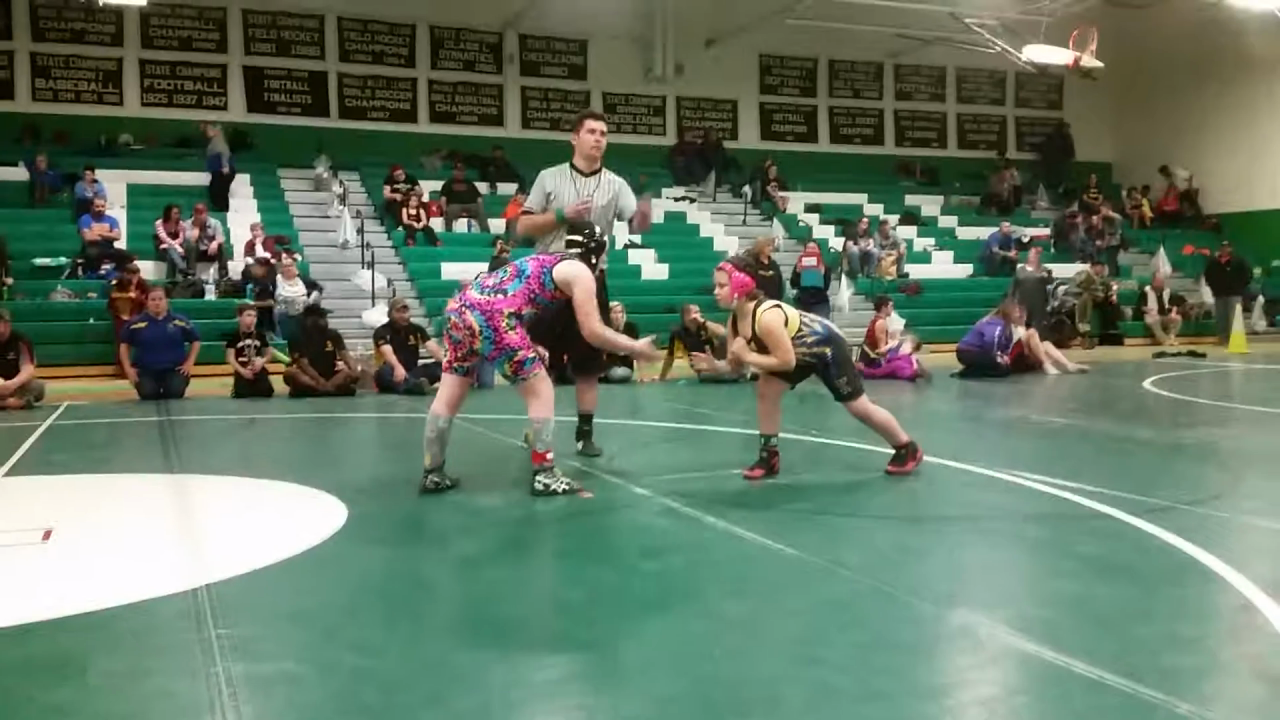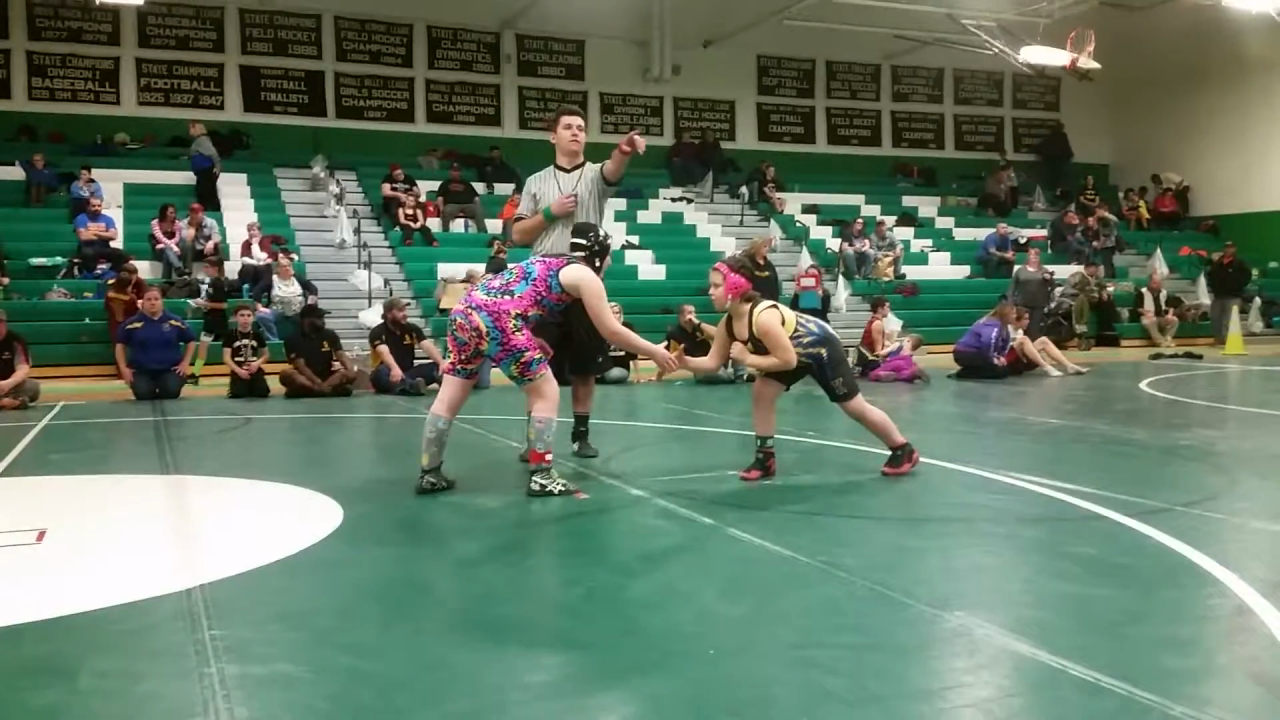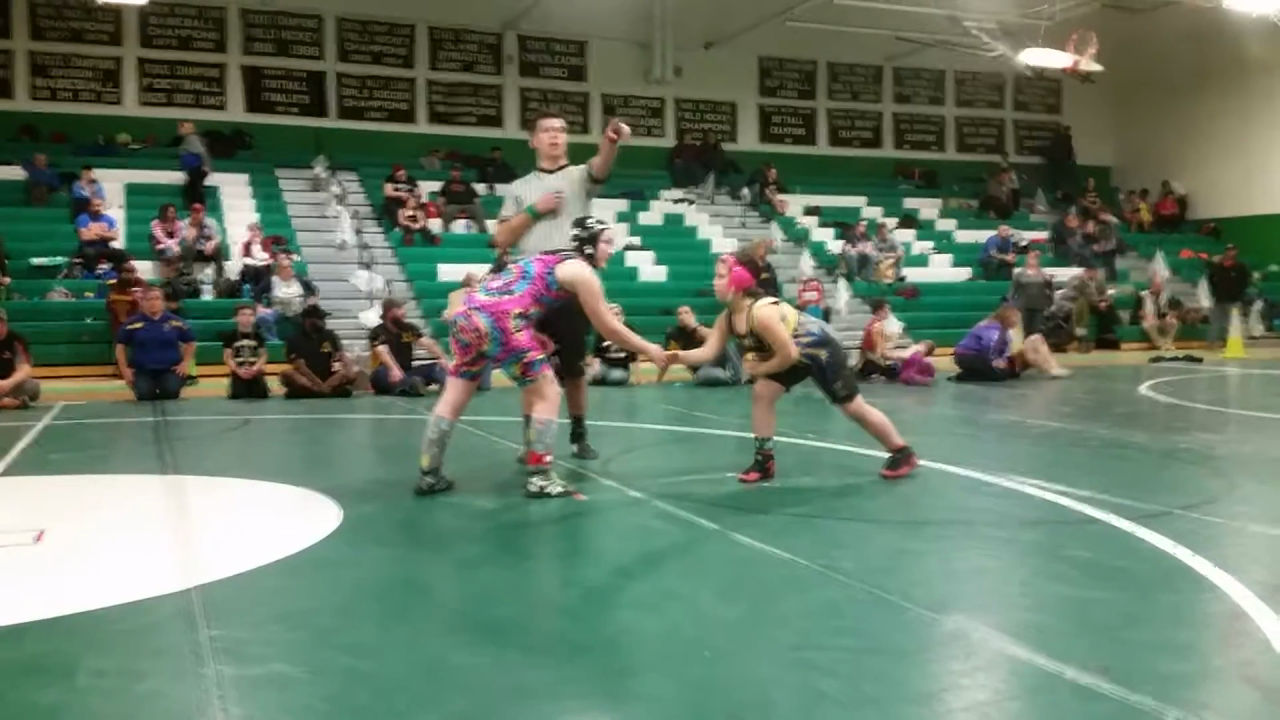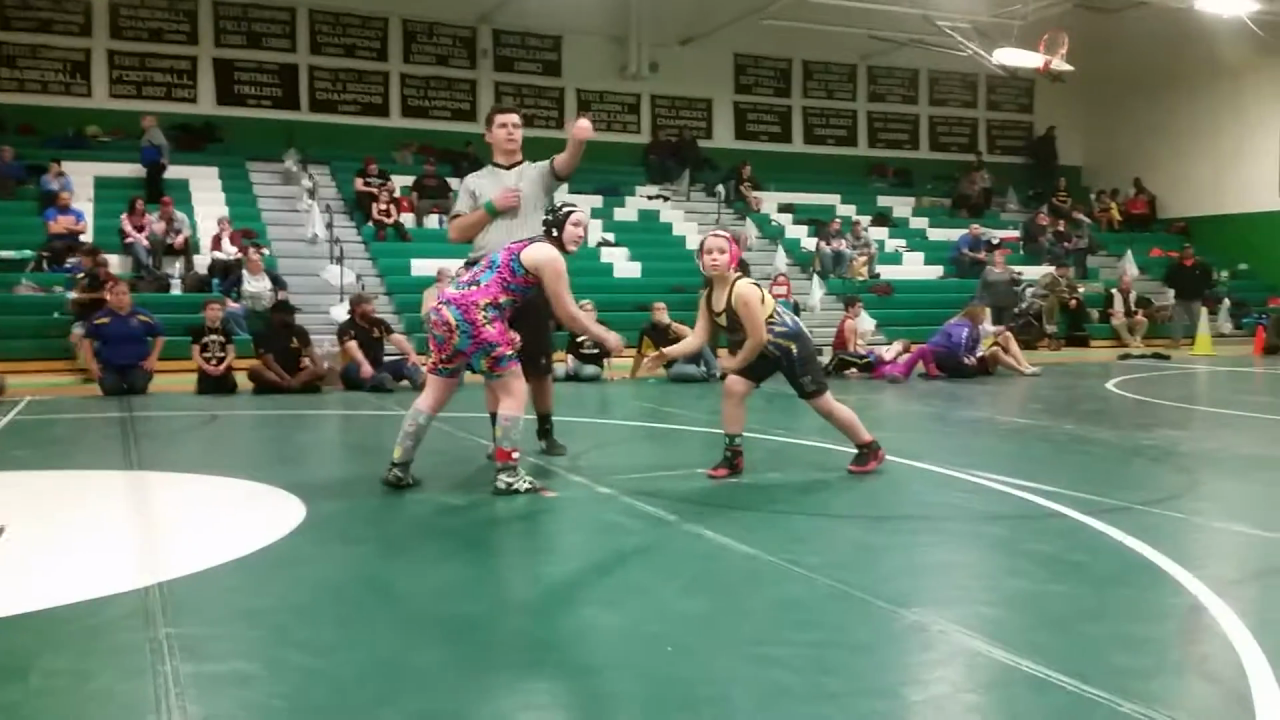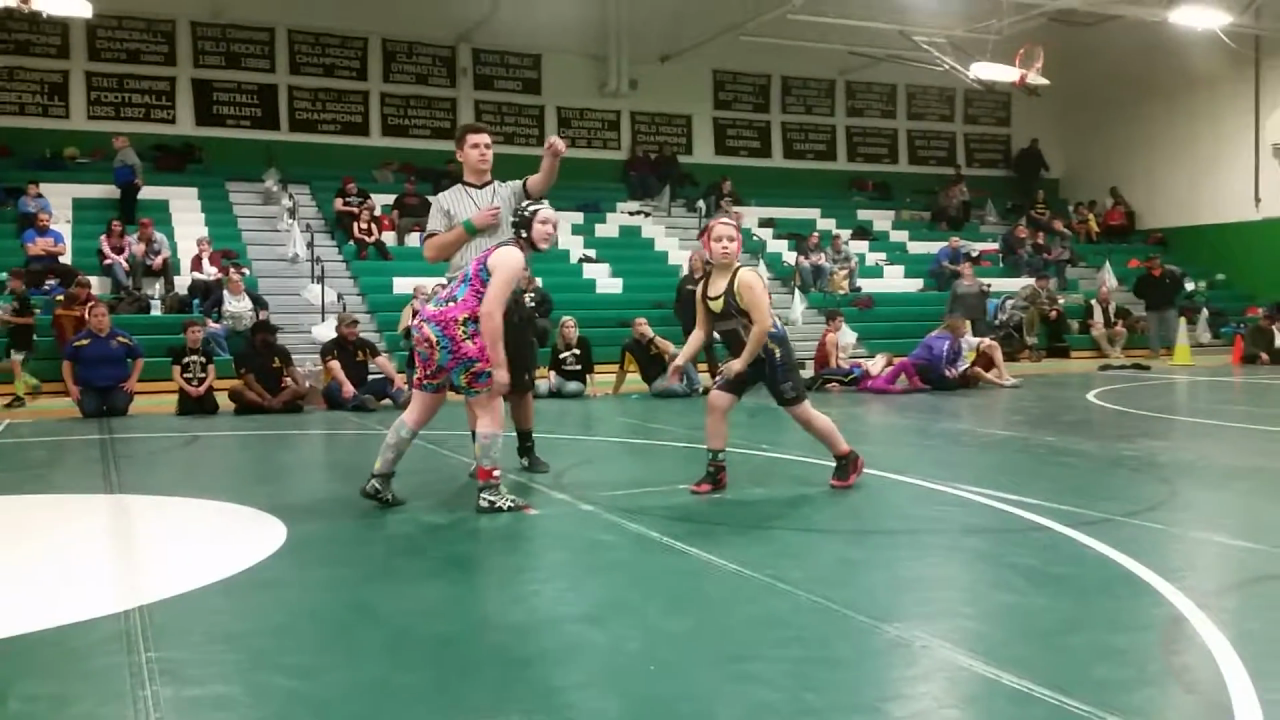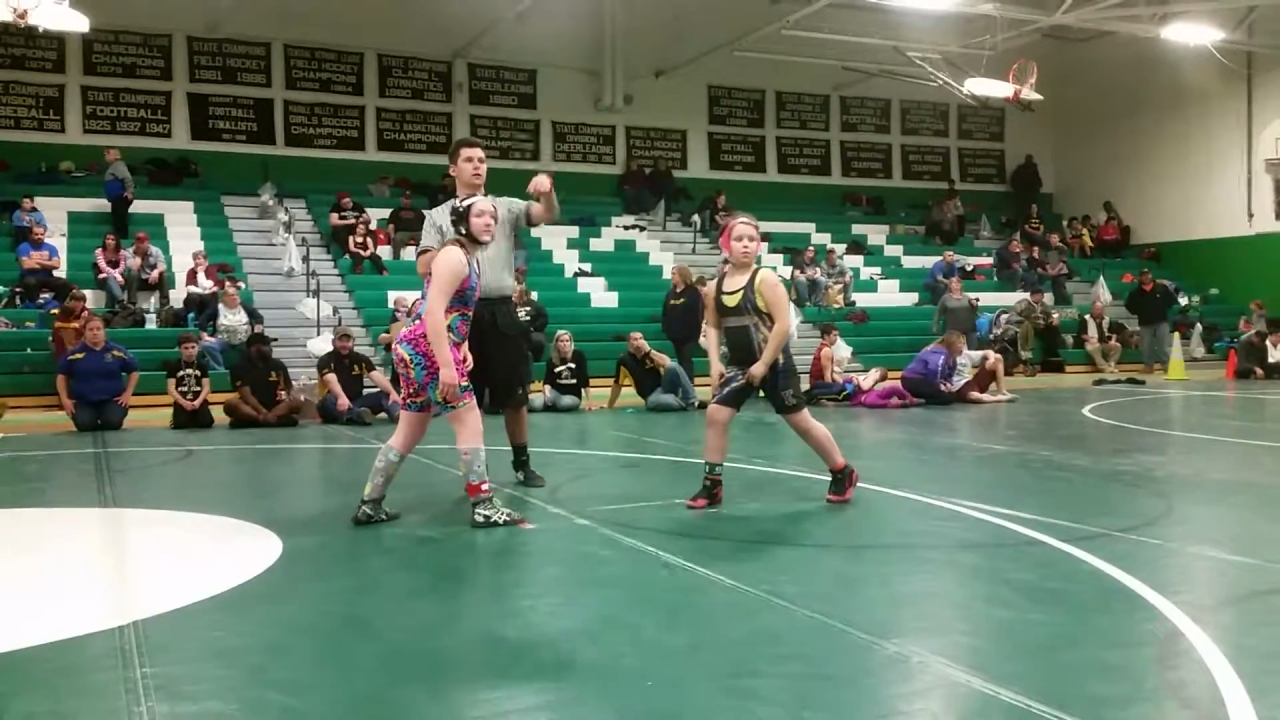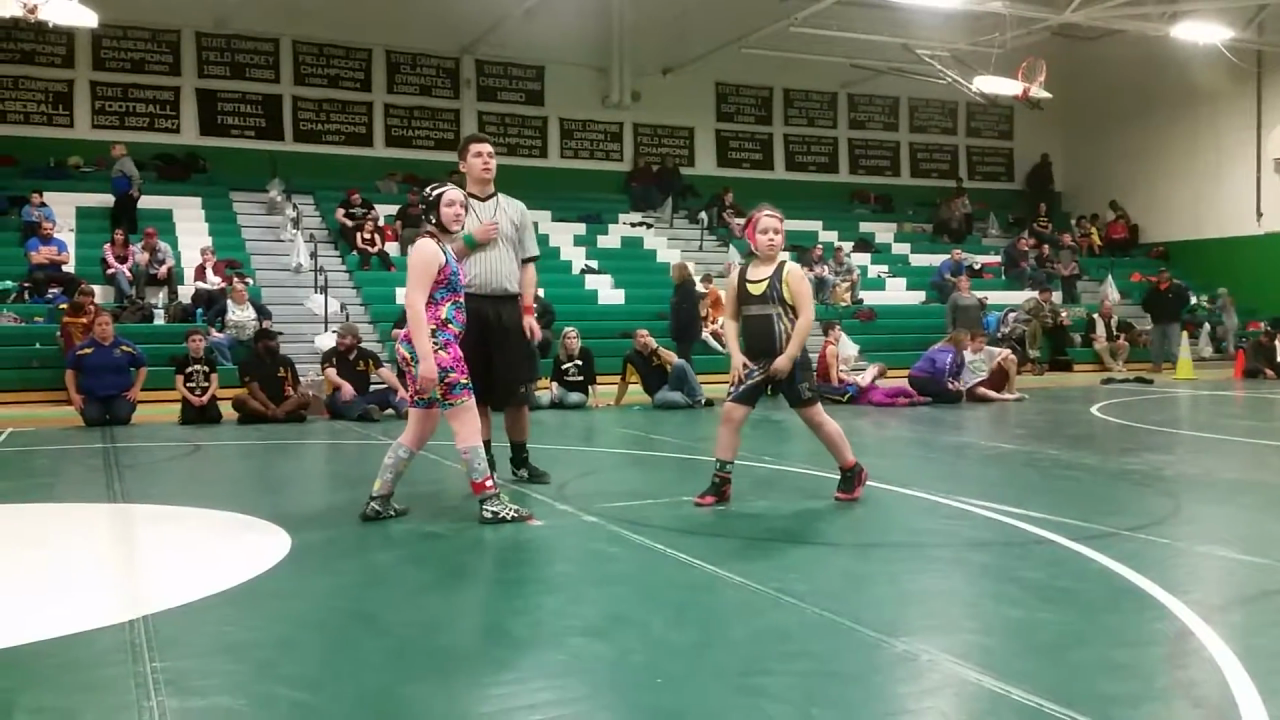
dt=0.4s
person 1, frame 1
left shoulder: (614, 184)
right shoulder: (549, 177)
left elbow: (636, 220)
right elbow: (523, 227)
right wrist: (561, 215)
left hip: (590, 280)
left knee: (589, 364)
left ankle: (585, 434)
person 1, frame 2
left shoulder: (596, 175)
right shoulder: (536, 182)
left elbow: (615, 169)
right elbow: (517, 235)
left wrist: (624, 150)
right wrist: (549, 212)
left knee: (584, 366)
left ankle: (580, 435)
person 1, frame 3
left shoulder: (579, 177)
right shoulder: (519, 187)
left elbow: (602, 165)
right elbow: (501, 238)
left wrist: (611, 140)
right wrist: (533, 211)
left knee: (573, 366)
left ankle: (579, 435)
right ankle: (532, 439)
person 1, frame 4
left shoulder: (538, 173)
right shoulder: (474, 182)
left elbow: (568, 161)
right elbow: (455, 233)
left wrist: (578, 136)
right wrist: (491, 207)
left knee: (538, 363)
left ankle: (546, 432)
person 1, frame 5
left shoulder: (511, 192)
right shoulder: (446, 200)
left elbow: (543, 182)
right elbow: (431, 252)
left wrist: (553, 157)
right wrist: (470, 226)
left knee: (520, 380)
left ankle: (527, 449)
person 1, frame 6
left shoulder: (507, 207)
right shoulder: (439, 215)
left elbow: (549, 217)
right elbow: (424, 267)
left wrist: (547, 193)
left hip: (501, 310)
left knee: (515, 394)
left ankle: (522, 463)
person 1, frame 7
left shoulder: (516, 208)
left elbow: (528, 265)
left wrist: (529, 311)
right wrist: (470, 240)
left hip: (507, 309)
right hip: (467, 309)
left knee: (517, 392)
right knee: (475, 394)
left ankle: (520, 461)
right ankle: (485, 464)
person 2, frame 1
left shoulder: (545, 261)
right shoulder: (579, 271)
right elbow: (593, 331)
left wrist: (529, 347)
right wrist: (636, 348)
left hip: (461, 309)
right hip: (492, 319)
left knee: (449, 396)
right knee: (541, 393)
left ankle: (433, 473)
right ankle: (544, 475)
person 2, frame 2
left shoulder: (549, 263)
right shoulder: (584, 275)
right elbow: (611, 331)
left wrist: (532, 341)
right wrist: (654, 352)
left hip: (466, 312)
right hip: (497, 321)
left knee: (449, 397)
right knee: (546, 394)
left ankle: (429, 474)
right ankle: (541, 477)
person 2, frame 3
left shoulder: (552, 260)
right shoulder: (582, 271)
right elbow: (607, 326)
left wrist: (536, 337)
right wrist: (648, 349)
left hip: (469, 313)
right hip: (499, 322)
left knee: (453, 398)
right knee: (547, 395)
left ankle: (428, 475)
right ankle: (540, 478)
person 2, frame 4
left shoulder: (529, 247)
right shoulder: (549, 254)
right elbow: (567, 313)
left wrist: (506, 334)
right wrist: (605, 336)
left hip: (445, 309)
right hip: (472, 316)
left knee: (434, 392)
right knee: (515, 391)
left ankle: (398, 467)
right ankle: (508, 474)
person 2, frame 5
left shoulder: (503, 251)
right shoulder: (513, 255)
right elbow: (490, 311)
left wrist: (490, 348)
right wrist: (500, 364)
left hip: (431, 326)
right hip: (451, 333)
left knee: (420, 410)
right knee: (492, 409)
left ankle: (379, 480)
right ankle: (490, 492)
person 2, frame 6
left shoulder: (468, 257)
right shoulder: (453, 256)
right elbow: (433, 312)
left wrist: (463, 349)
right wrist: (447, 363)
left hip: (416, 350)
right hip: (428, 351)
left knee: (408, 434)
right knee: (469, 424)
left ankle: (369, 504)
right ankle: (484, 506)
person 2, frame 7
left shoulder: (444, 249)
right shoulder: (427, 247)
right elbow: (415, 305)
left wrist: (430, 356)
right wrist: (426, 357)
left hip: (439, 347)
right hip: (433, 347)
left knee: (418, 431)
right knee: (468, 422)
left ankle: (378, 501)
right ankle: (490, 502)
person 3, frame 1
left shoulder: (767, 316)
right shoulder: (734, 322)
left elbow: (786, 361)
right elbow: (734, 364)
left wrist: (748, 356)
right wrist: (711, 364)
left hip: (827, 347)
right hip: (801, 351)
left knee: (858, 406)
right knee: (766, 390)
left ankle: (907, 448)
right ankle: (769, 457)
person 3, frame 2
left shoulder: (763, 317)
right shoulder: (727, 324)
left elbow: (788, 360)
right elbow: (712, 362)
left wrist: (748, 359)
right wrist: (684, 362)
left hip: (821, 348)
right hip: (796, 351)
left knee: (854, 406)
right knee: (762, 392)
left ankle: (903, 450)
right ankle: (765, 459)
person 3, frame 3
left shoulder: (763, 312)
right shoulder: (728, 318)
left elbow: (789, 354)
right elbow: (708, 352)
left wrist: (761, 368)
right wrist: (676, 356)
left hip: (821, 349)
right hip: (795, 354)
left knee: (854, 407)
right knee: (762, 393)
left ankle: (902, 453)
right ankle: (764, 461)
person 3, frame 4
left shoulder: (744, 290)
right shoulder: (708, 296)
left elbow: (758, 337)
right elbow: (698, 338)
left wrist: (736, 362)
right wrist: (666, 353)
left hip: (791, 344)
right hip: (764, 349)
left knee: (822, 402)
right knee: (732, 388)
left ankle: (870, 448)
right ankle: (733, 457)
person 3, frame 5
left shoulder: (746, 278)
right shoulder: (705, 286)
left elbow: (763, 324)
right elbow: (702, 329)
left wrist: (744, 361)
right wrist: (682, 359)
left hip: (772, 352)
right hip: (741, 355)
left knee: (800, 411)
right knee: (716, 402)
left ankle: (847, 458)
right ankle: (716, 472)
person 3, frame 6
left shoulder: (765, 279)
right shoulder: (717, 285)
left elbow: (783, 324)
right elbow: (712, 326)
left wrist: (764, 363)
right wrist: (714, 362)
left hip: (774, 364)
right hip: (737, 364)
left knee: (800, 421)
right knee: (715, 415)
left ankle: (843, 472)
right ankle: (712, 486)
person 3, frame 7
left shoulder: (791, 271)
right shoulder: (738, 276)
left elbow: (806, 316)
right elbow: (731, 318)
left wrist: (789, 355)
right wrist: (735, 354)
left hip: (788, 359)
right hip: (753, 360)
left knee: (814, 417)
right knee: (731, 414)
left ankle: (852, 471)
right ankle: (720, 483)
